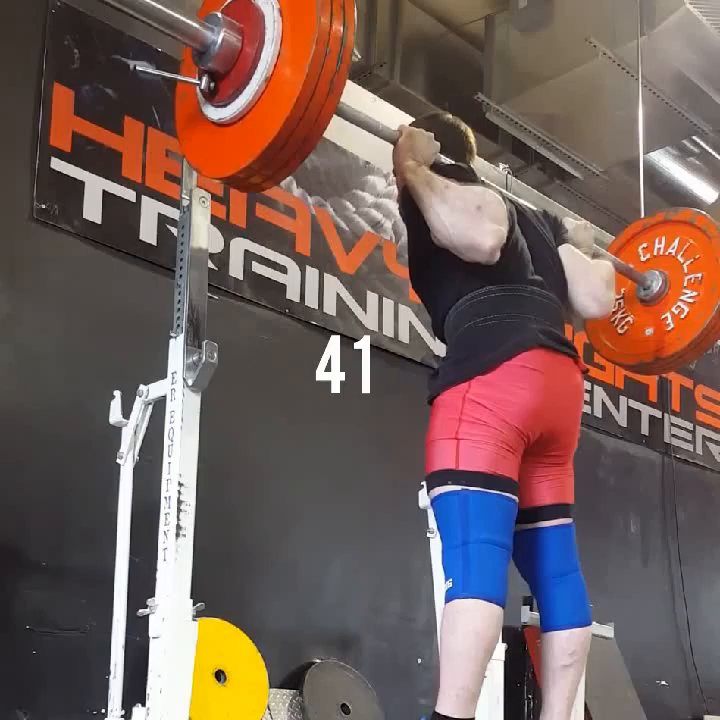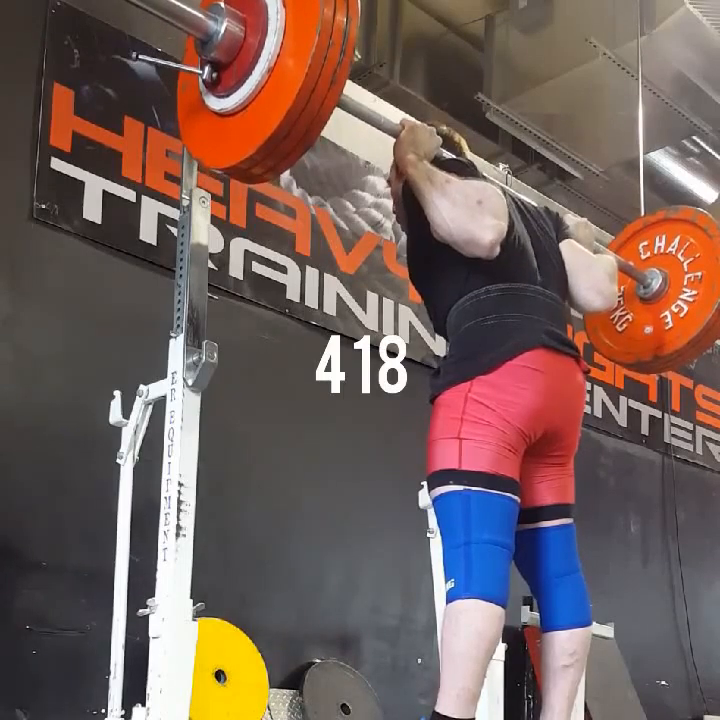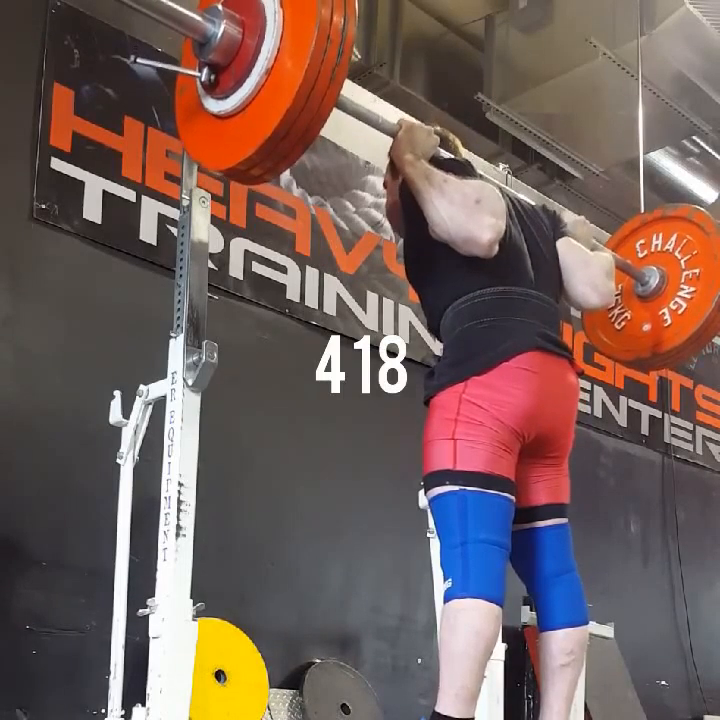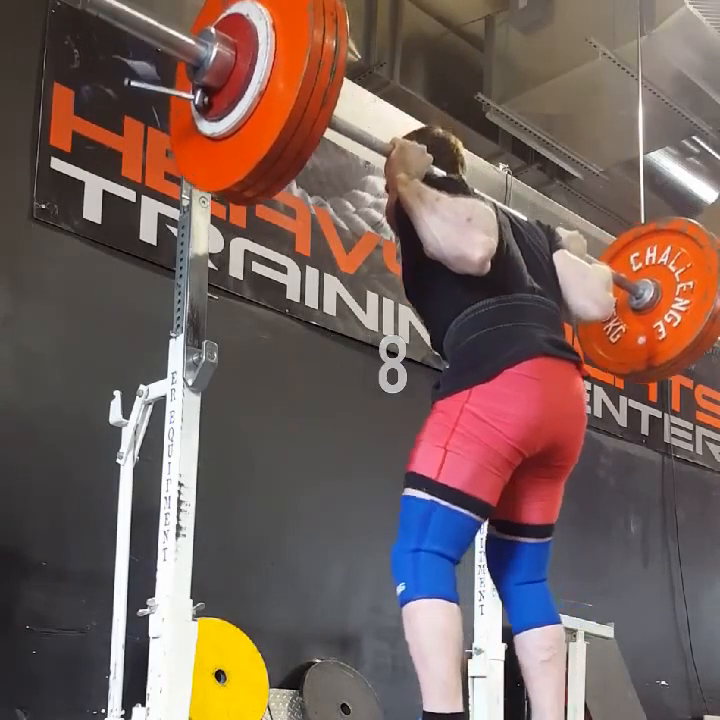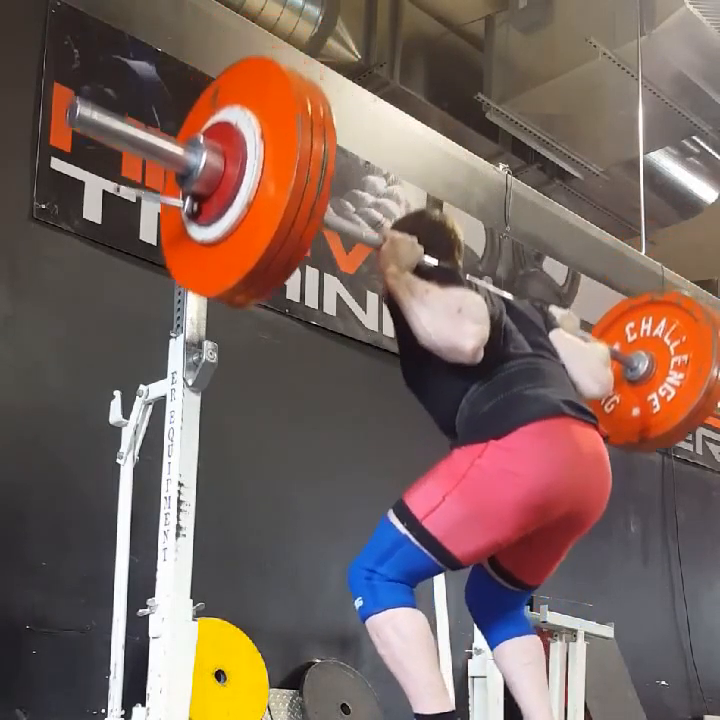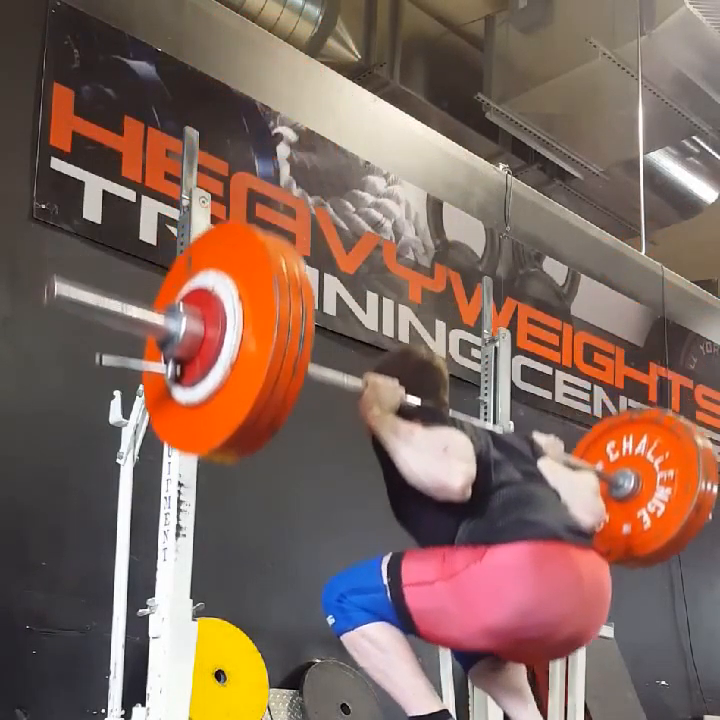
dt=0.7s
person 1, frame 1
left shoulder: (441, 182)
right shoulder: (533, 215)
left elbow: (481, 238)
right elbow: (594, 299)
left wrist: (412, 169)
right wrist: (584, 249)
left hip: (493, 376)
right hip: (557, 381)
left knee: (473, 558)
right knee: (555, 569)
person 1, frame 2
left shoulder: (444, 175)
right shoulder: (533, 212)
left elbow: (481, 233)
right elbow: (599, 293)
left wrist: (414, 161)
right wrist: (585, 244)
left hip: (495, 374)
right hip: (558, 381)
left knee: (474, 557)
right knee: (555, 570)
person 1, frame 3
left shoulder: (440, 177)
right shoulder: (529, 211)
left elbow: (479, 231)
right elbow: (596, 288)
left wrist: (412, 161)
right wrist: (581, 241)
left hip: (488, 376)
right hip: (552, 384)
left knee: (471, 558)
right knee: (550, 569)
person 1, frame 4
left shoulder: (430, 197)
right shoulder: (524, 225)
left elbow: (472, 249)
right elbow: (597, 302)
left wrist: (406, 180)
right wrist: (572, 253)
left hip: (497, 385)
right hip: (560, 395)
left knee: (421, 558)
right knee: (522, 573)
person 1, frame 5
left shoulder: (426, 290)
right shoulder: (514, 307)
left elbow: (464, 339)
right elbow: (597, 381)
left wrist: (396, 275)
right wrist: (566, 333)
left hip: (525, 452)
right hip: (588, 465)
left knee: (376, 576)
right knee: (493, 598)
person 1, frame 6
left shoulder: (411, 427)
right shoulder: (500, 439)
left elbow: (453, 478)
right elbow: (590, 510)
left wrist: (379, 416)
right wrist: (548, 461)
left hip: (526, 577)
right hip: (587, 591)
left knee: (346, 599)
right knee: (467, 626)
